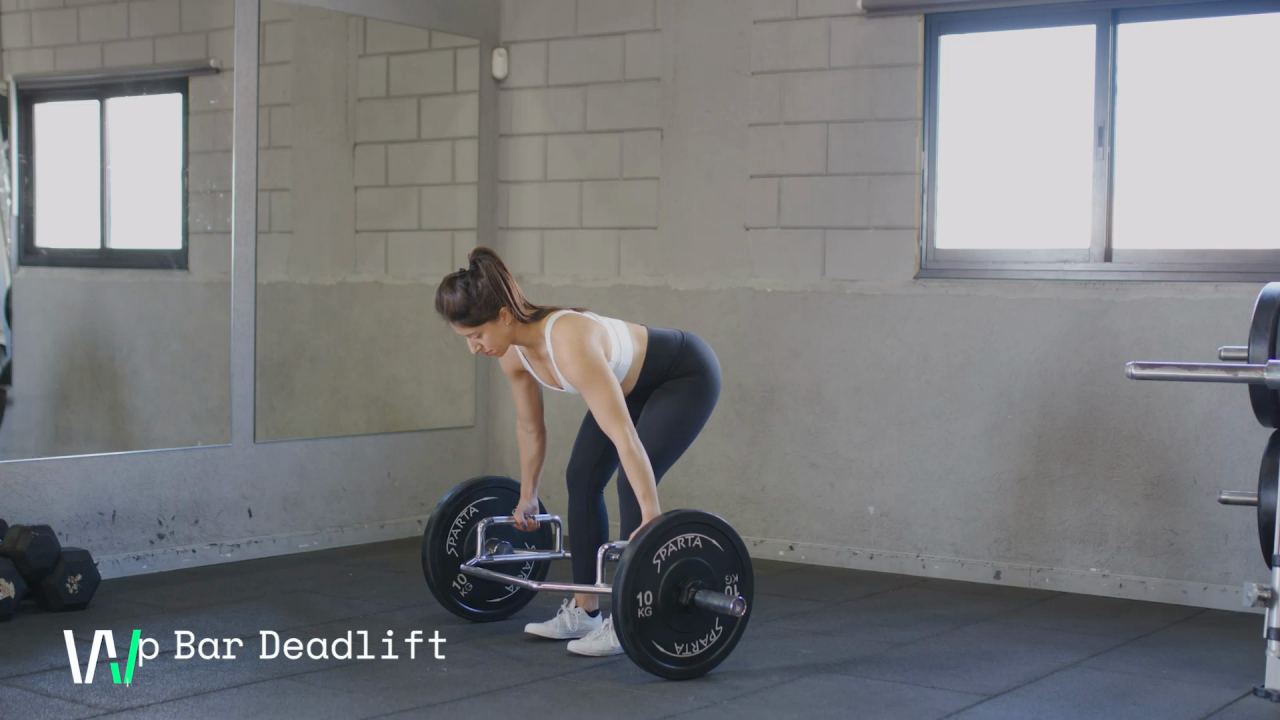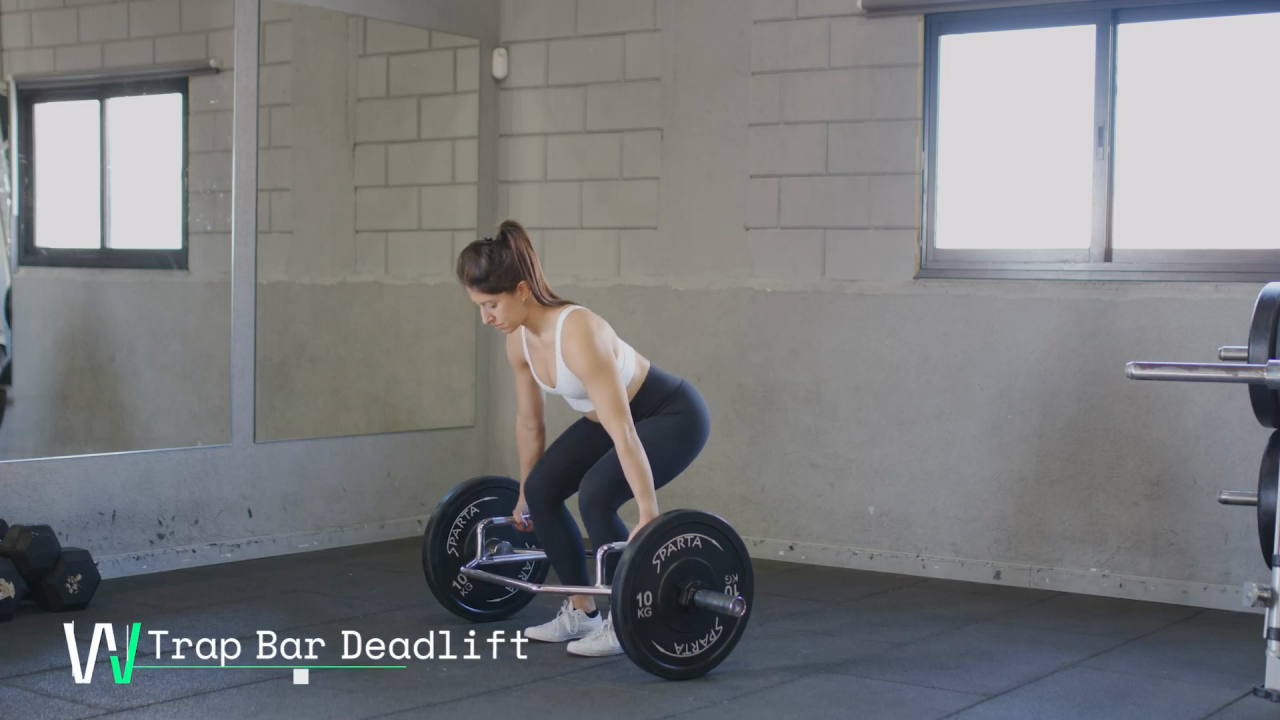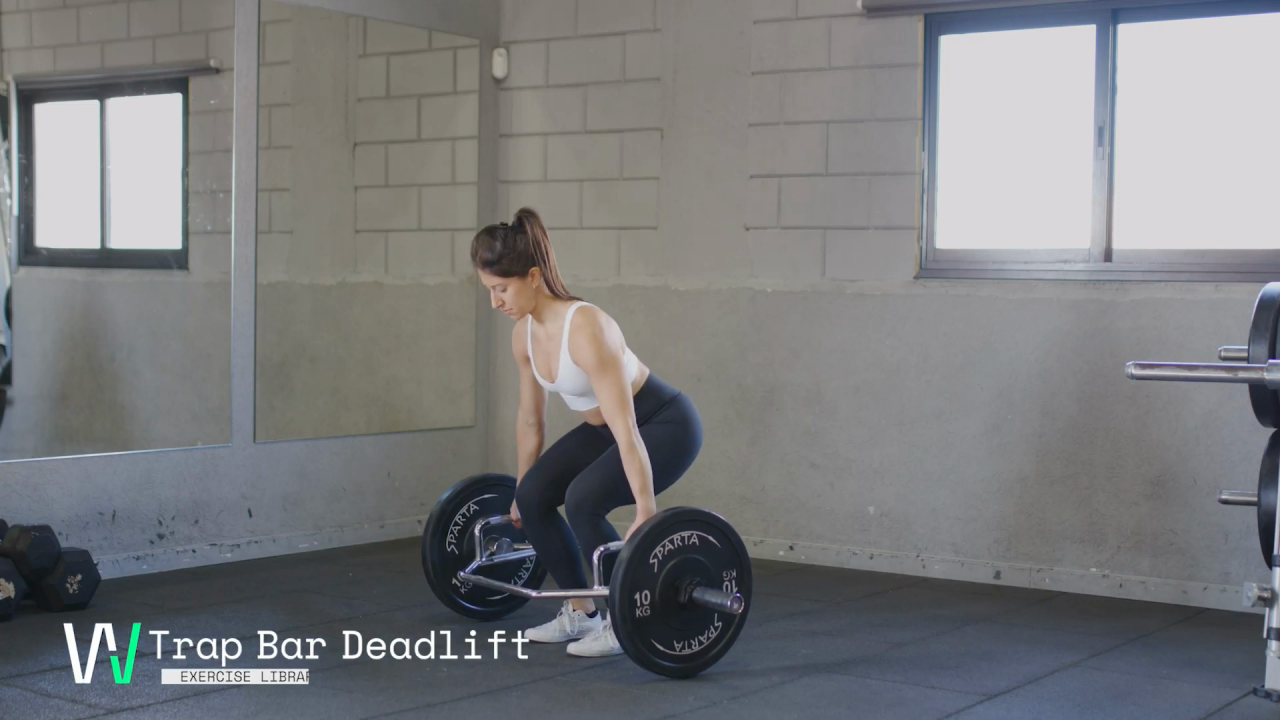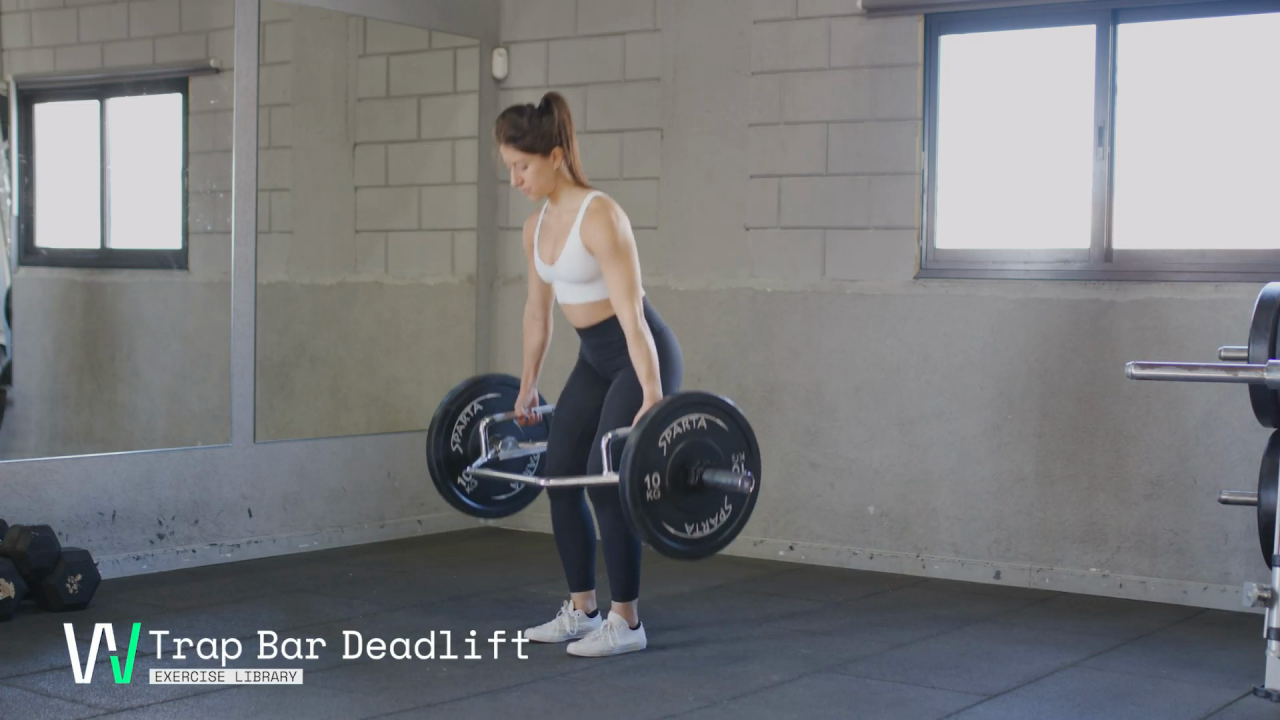
dt=0.5s
person 1, frame 1
left shoulder: (569, 343)
right shoulder: (513, 352)
left elbow: (622, 436)
right elbow: (530, 427)
left wrist: (652, 518)
right wrist: (527, 497)
left hip: (686, 375)
right hip: (632, 382)
left knee: (632, 484)
right knee: (582, 478)
right ankle: (583, 611)
person 1, frame 2
left shoulder: (579, 335)
right shoulder: (519, 339)
left elbow: (623, 433)
right elbow: (529, 422)
left wrist: (649, 518)
right wrist: (526, 497)
left hip: (675, 414)
right hip: (612, 413)
left knee: (598, 494)
right knee: (542, 489)
right ankle: (581, 611)
person 1, frame 3
left shoulder: (587, 329)
right shoulder: (525, 334)
left elbow: (626, 431)
right elbow: (530, 419)
left wrist: (646, 516)
right wrist: (517, 493)
left hip: (665, 425)
right hip: (604, 426)
left knee: (583, 501)
right knee: (533, 498)
right ankle: (580, 612)
person 1, frame 4
left shoulder: (599, 215)
right shoulder: (536, 225)
left elbow: (632, 316)
right elbow: (537, 312)
left wrist: (653, 401)
right wrist: (527, 389)
left hip: (640, 355)
right hip: (595, 360)
left knee: (607, 479)
right knee: (559, 476)
left ankle: (626, 622)
right ankle: (581, 609)
